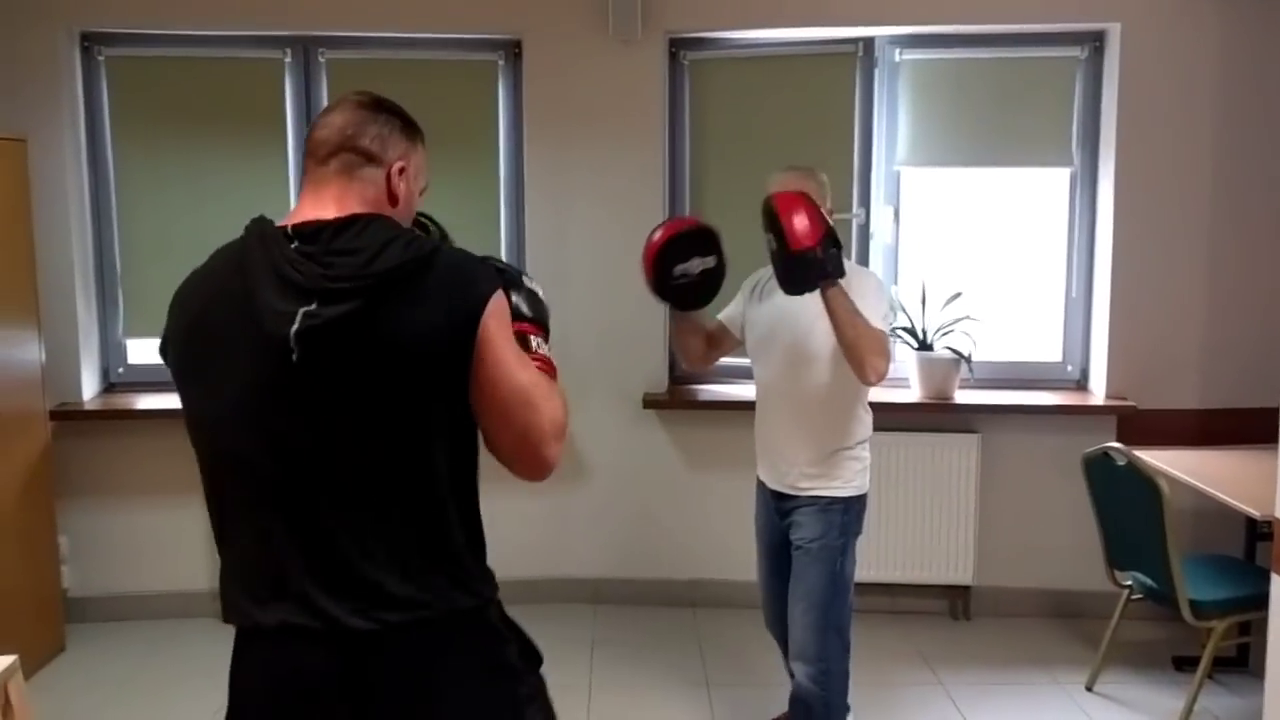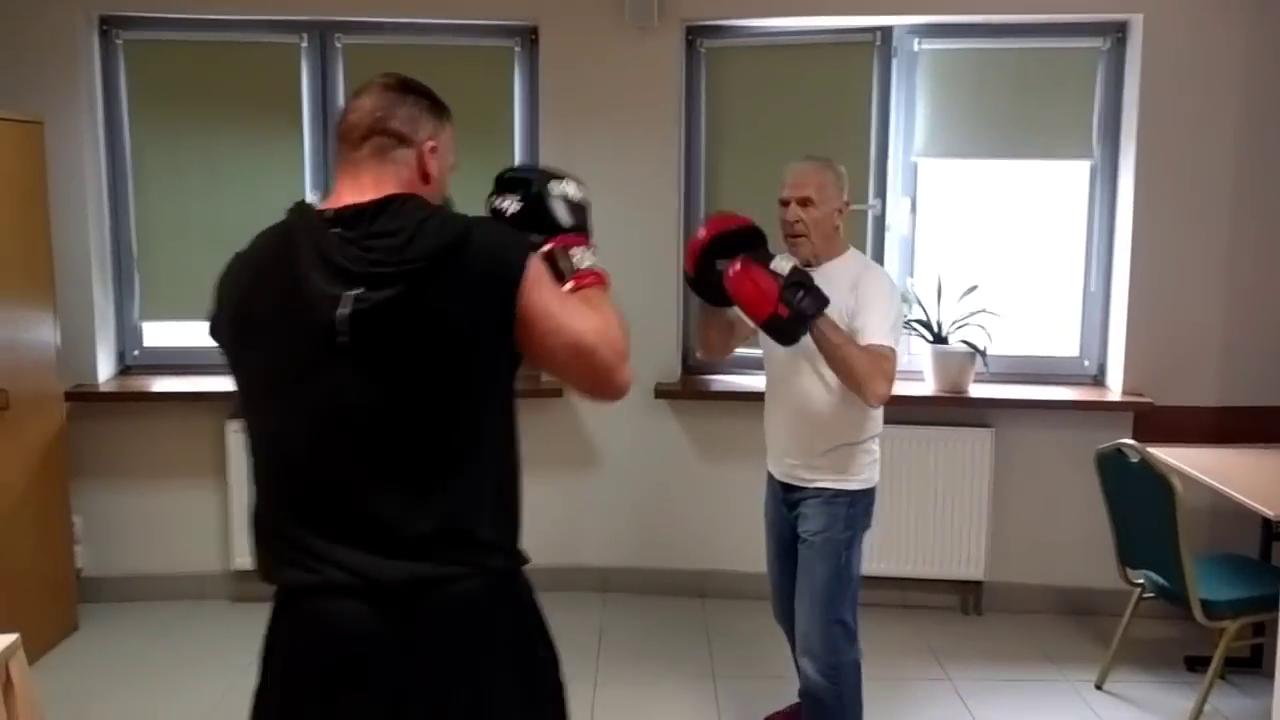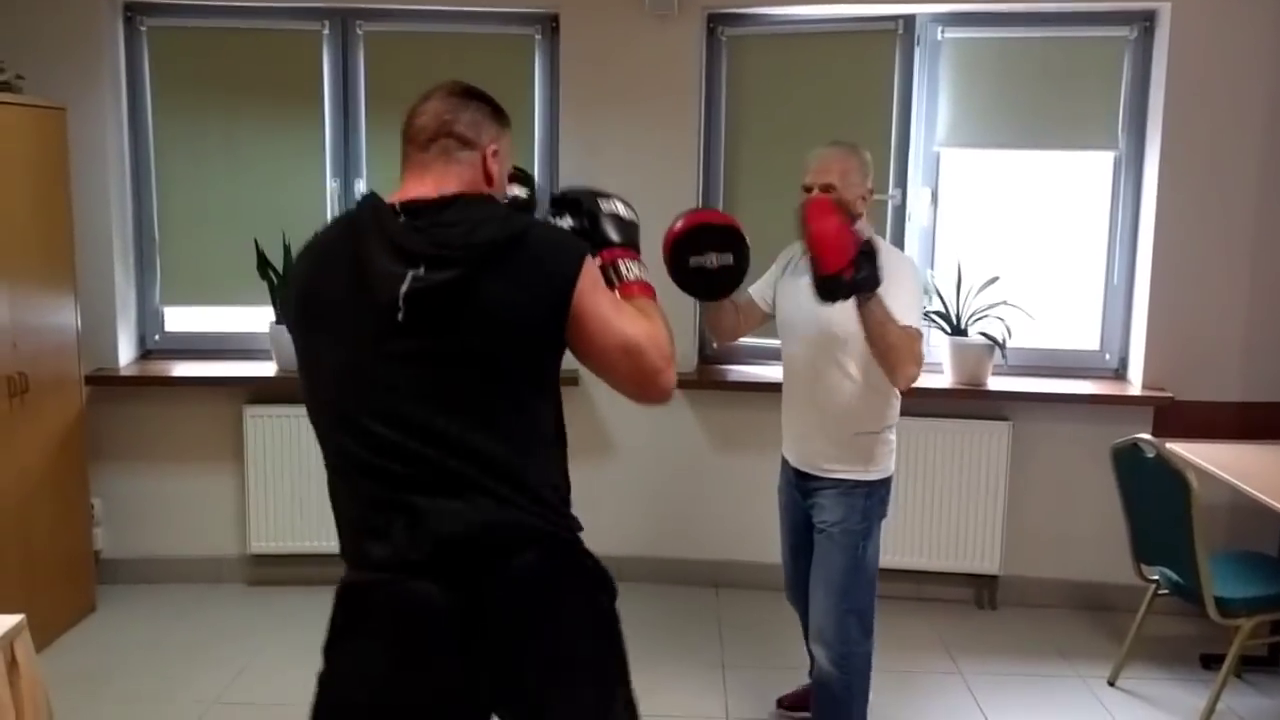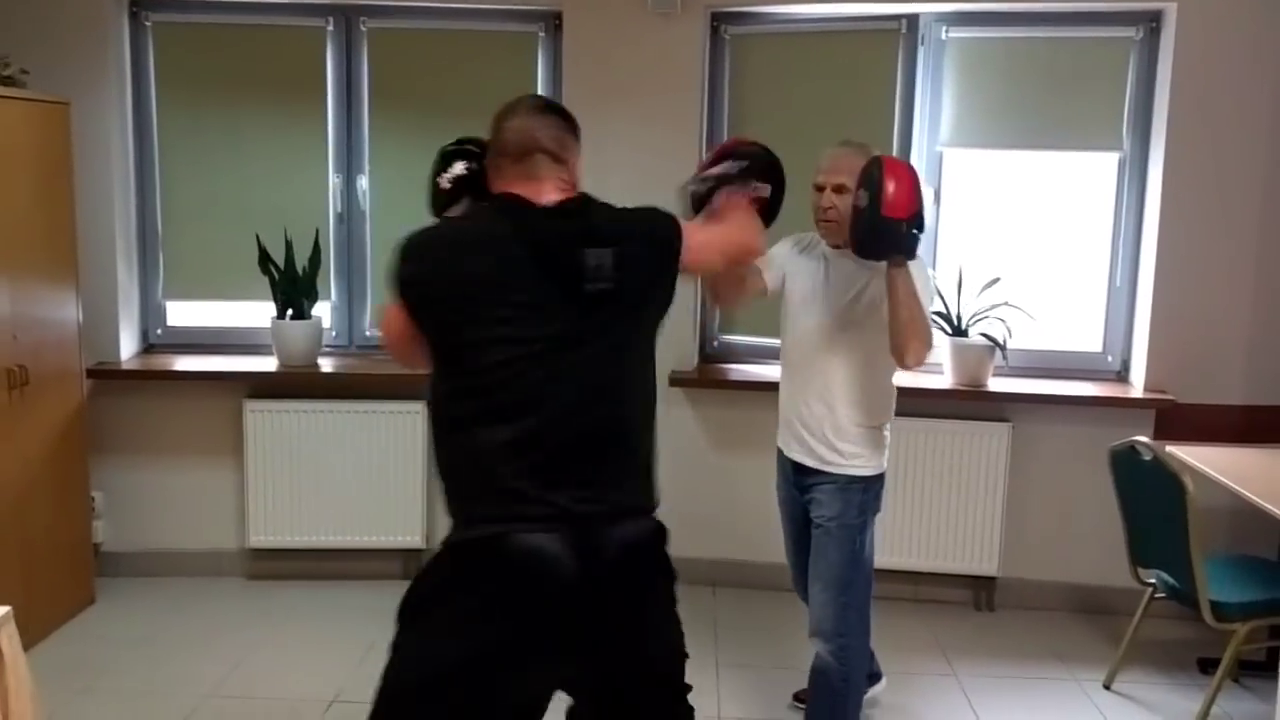
dt=0.2s
person 1, frame 1
left shoulder: (202, 297)
right shoulder: (452, 285)
right elbow: (538, 450)
right wrist: (526, 332)
left hip: (281, 656)
right hip: (439, 650)
person 1, frame 2
left shoulder: (249, 277)
right shoulder: (490, 258)
right elbow: (608, 371)
right wrist: (572, 242)
left hip: (319, 625)
right hip: (471, 616)
person 1, frame 3
left shoulder: (318, 267)
right shoulder: (543, 257)
right elbow: (653, 376)
right wrist: (622, 257)
left hip: (392, 595)
right hip: (536, 579)
person 1, frame 4
left shoulder: (430, 257)
right shoulder: (639, 241)
right elbow: (743, 238)
right wrist: (735, 192)
left hip: (495, 563)
right hip: (623, 552)
person 2, frame 1
left shoulder: (859, 284)
right shoulder: (760, 284)
left elbow: (873, 368)
right elbow: (700, 355)
left wrist: (828, 283)
right wrist: (682, 302)
left hip: (829, 494)
right hip: (773, 485)
left knee: (815, 639)
right knee: (783, 621)
person 2, frame 2
left shoulder: (869, 283)
right shoulder: (773, 272)
left elbow: (875, 387)
right elbow: (715, 346)
left wrist: (817, 317)
right wrist: (713, 296)
left hip: (838, 487)
right hip: (782, 478)
left knee: (822, 632)
right knee: (791, 613)
person 2, frame 3
left shoulder: (893, 270)
right shoulder: (792, 260)
left elbow: (905, 371)
right elbow: (728, 330)
left wrist: (864, 293)
left hip: (853, 477)
right hip: (797, 465)
left knee: (836, 621)
right knee: (804, 596)
person 2, frame 4
left shoulder: (897, 267)
right shoulder: (797, 251)
left elbow: (913, 354)
right elbow: (728, 293)
left wrist: (897, 262)
left hip: (849, 470)
right hip: (793, 458)
left knee: (835, 612)
right knee: (814, 592)
